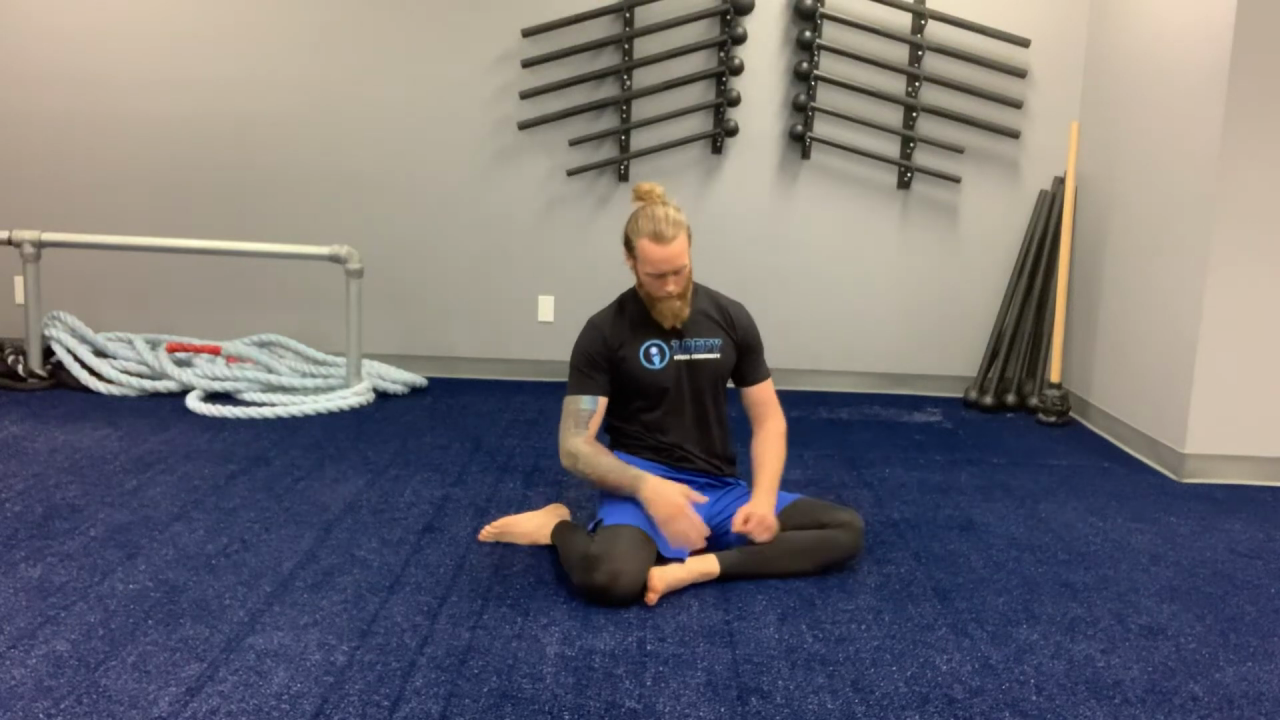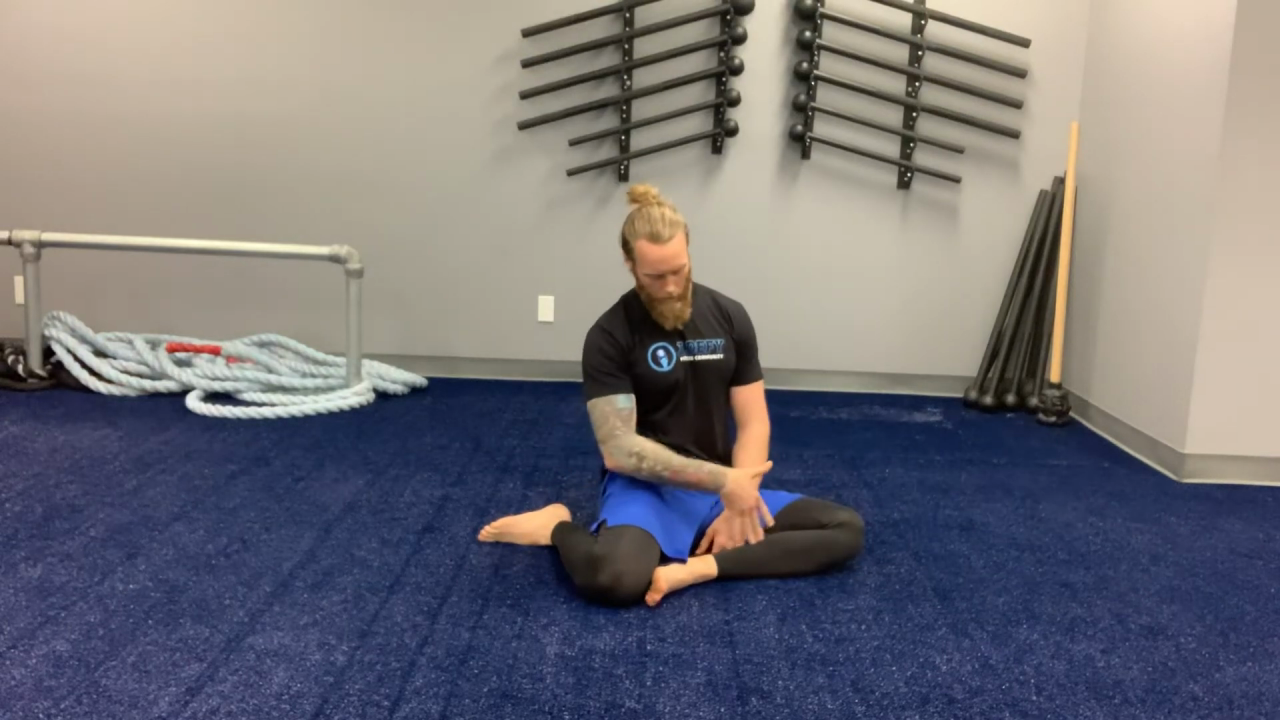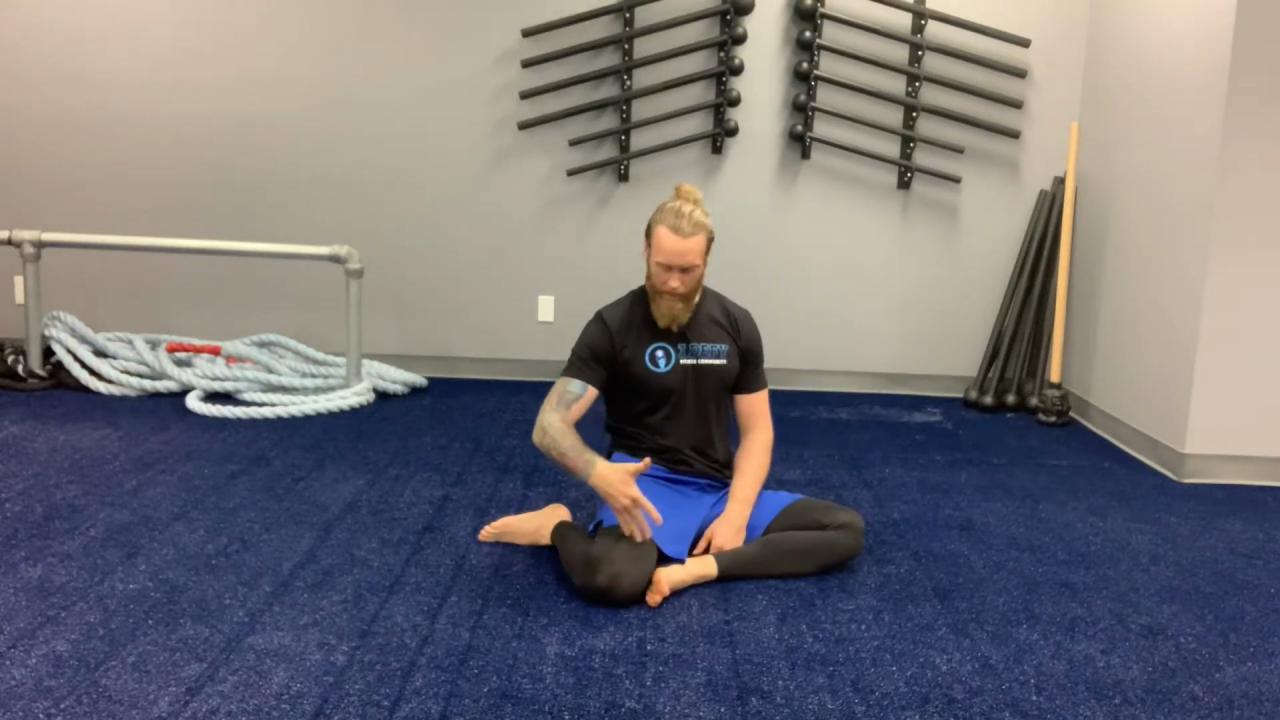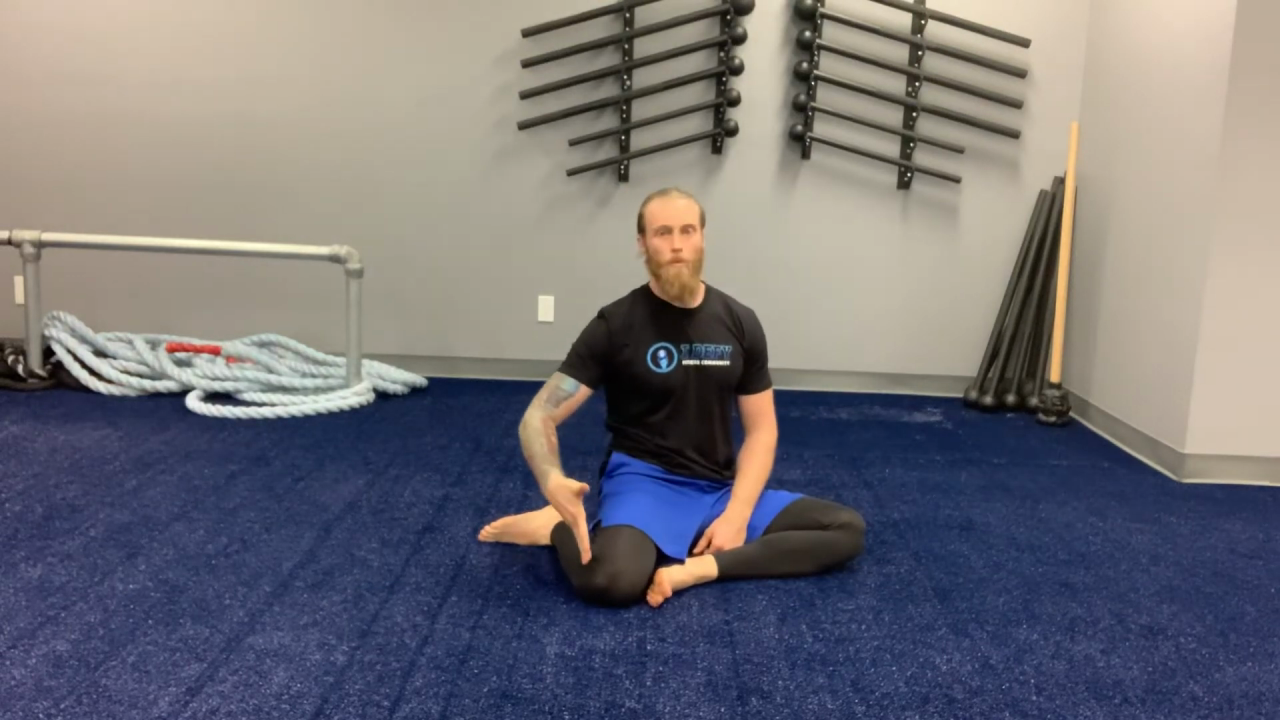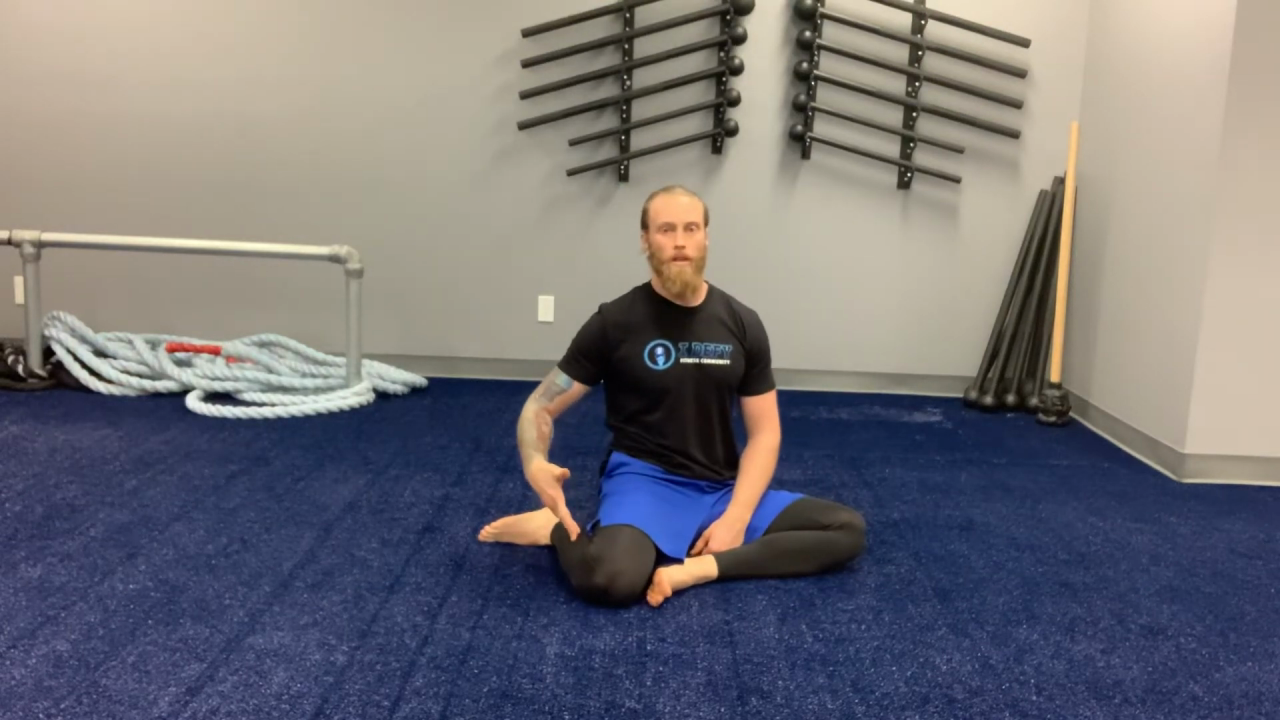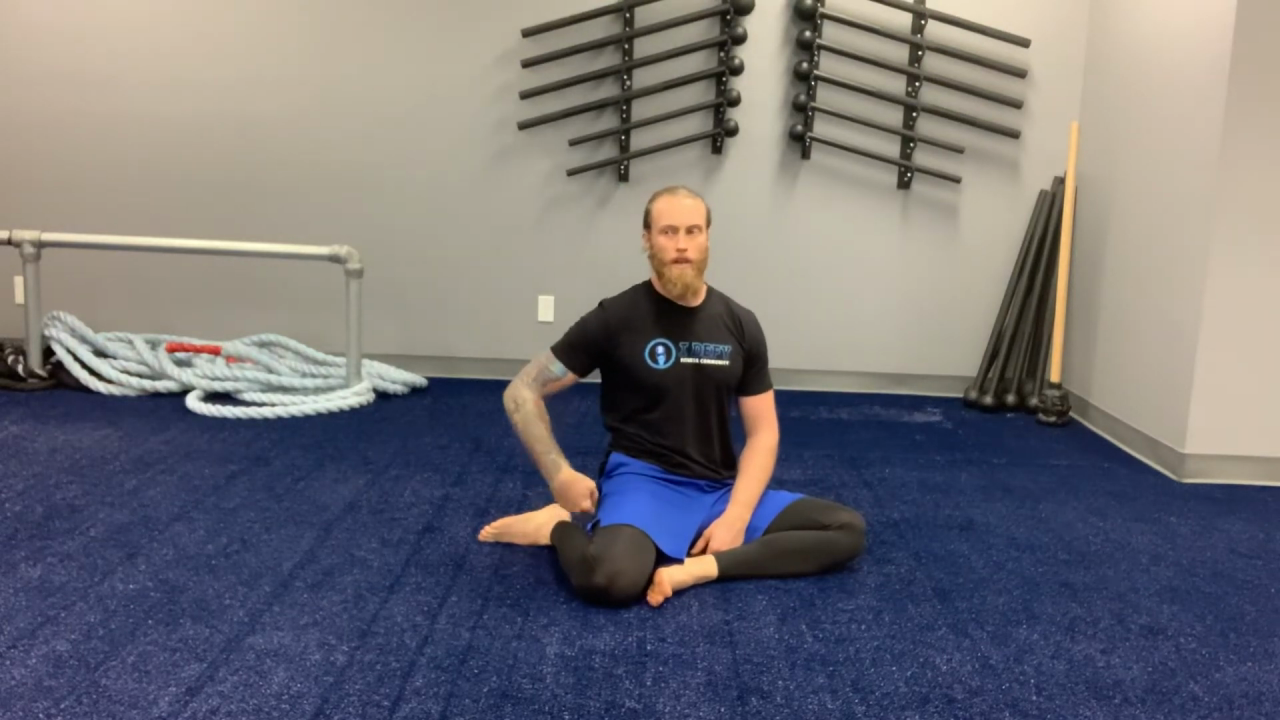
dt=0.5s
person 1, frame 1
left shoulder: (731, 317)
right shoulder: (604, 333)
left elbow: (768, 418)
right elbow: (574, 446)
left wrist: (765, 496)
right wrist: (648, 488)
left hip: (717, 488)
right hip: (641, 486)
left knee: (847, 530)
right knee: (612, 578)
left ankle: (695, 568)
right ankle: (557, 526)
person 1, frame 2
left shoulder: (730, 317)
right shoulder: (610, 336)
left elbow: (753, 425)
right elbow: (619, 450)
left wrist: (734, 511)
right wrist: (724, 480)
left hip: (719, 489)
right hip: (646, 488)
left knee: (846, 528)
right knee: (616, 577)
left ankle: (694, 568)
right ankle: (559, 527)
person 1, frame 3
left shoulder: (736, 324)
right shoulder: (612, 327)
left elbow: (756, 432)
right elbow: (550, 424)
left wrist: (736, 515)
right wrist: (597, 472)
left hip: (719, 489)
right hip: (647, 485)
left knee: (847, 530)
right knee: (612, 578)
left ankle: (696, 568)
right ankle: (558, 527)
person 1, frame 4
left shoulder: (740, 322)
right shoulder: (614, 325)
left elbow: (761, 431)
right elbow: (539, 417)
left wrist: (737, 514)
right wrist: (553, 482)
left hip: (721, 489)
right hip: (644, 482)
left knee: (847, 529)
right knee: (612, 579)
left ankle: (696, 568)
right ankle: (555, 528)
person 1, frame 5
left shoulder: (742, 323)
right shoulder: (614, 322)
left elbow: (765, 433)
right elbow: (540, 407)
left wrist: (736, 518)
right wrist: (534, 465)
left hip: (722, 490)
right hip: (645, 482)
left knee: (848, 529)
right knee: (611, 579)
left ankle: (697, 568)
right ankle: (557, 529)
person 1, frame 6
left shoulder: (740, 324)
right shoulder: (614, 319)
left elbow: (763, 433)
right elbow: (521, 393)
left wrist: (736, 516)
right wrist: (559, 474)
left hip: (721, 489)
right hip: (643, 481)
left knee: (847, 529)
right knee: (612, 578)
left ankle: (695, 568)
right ankle: (556, 527)
